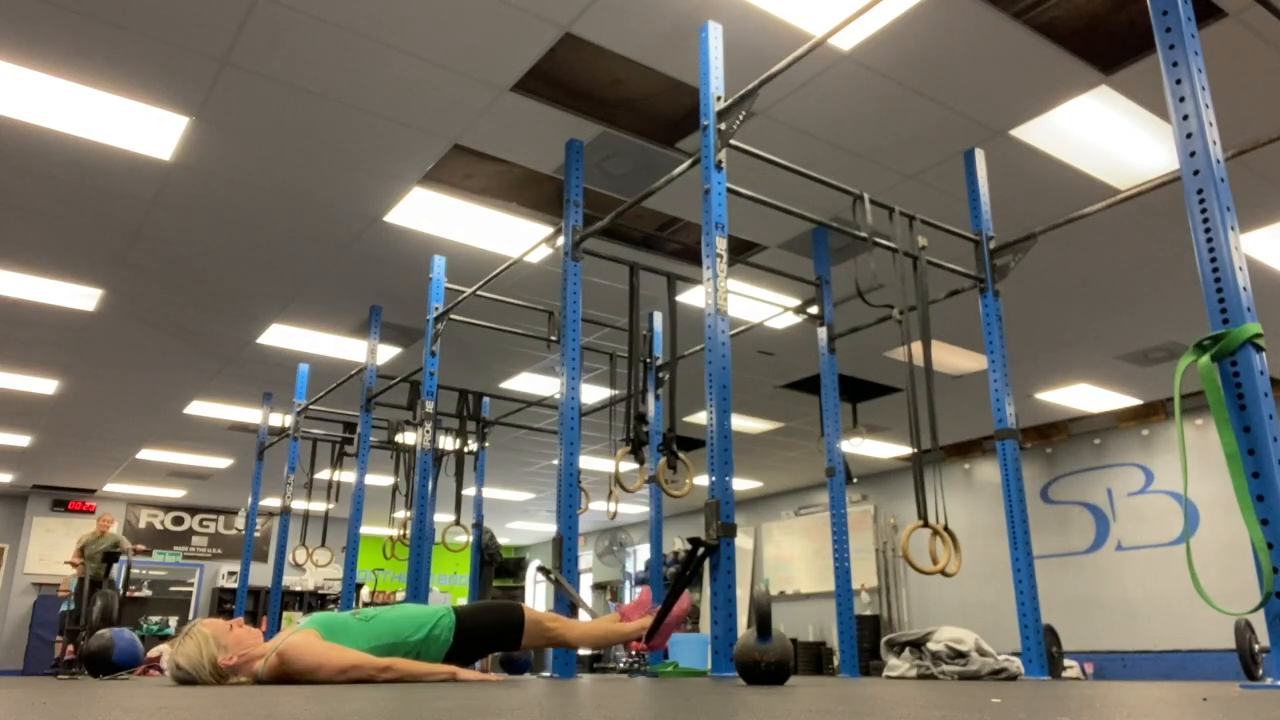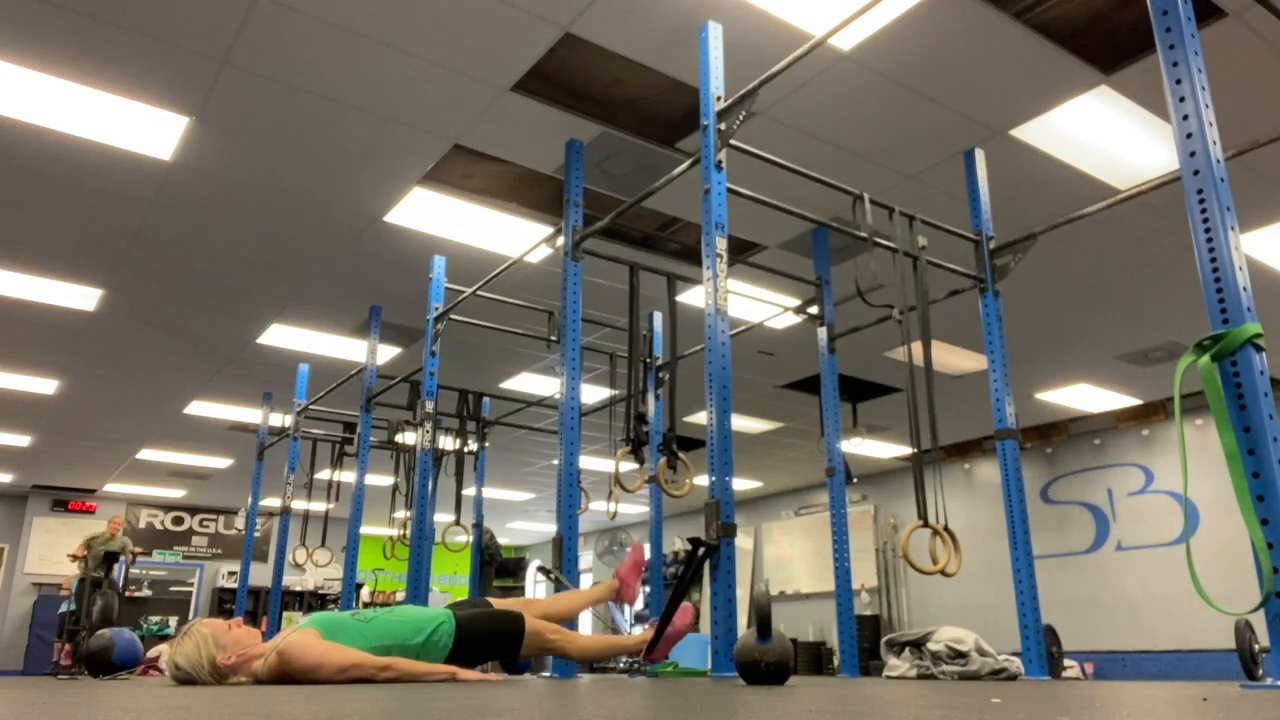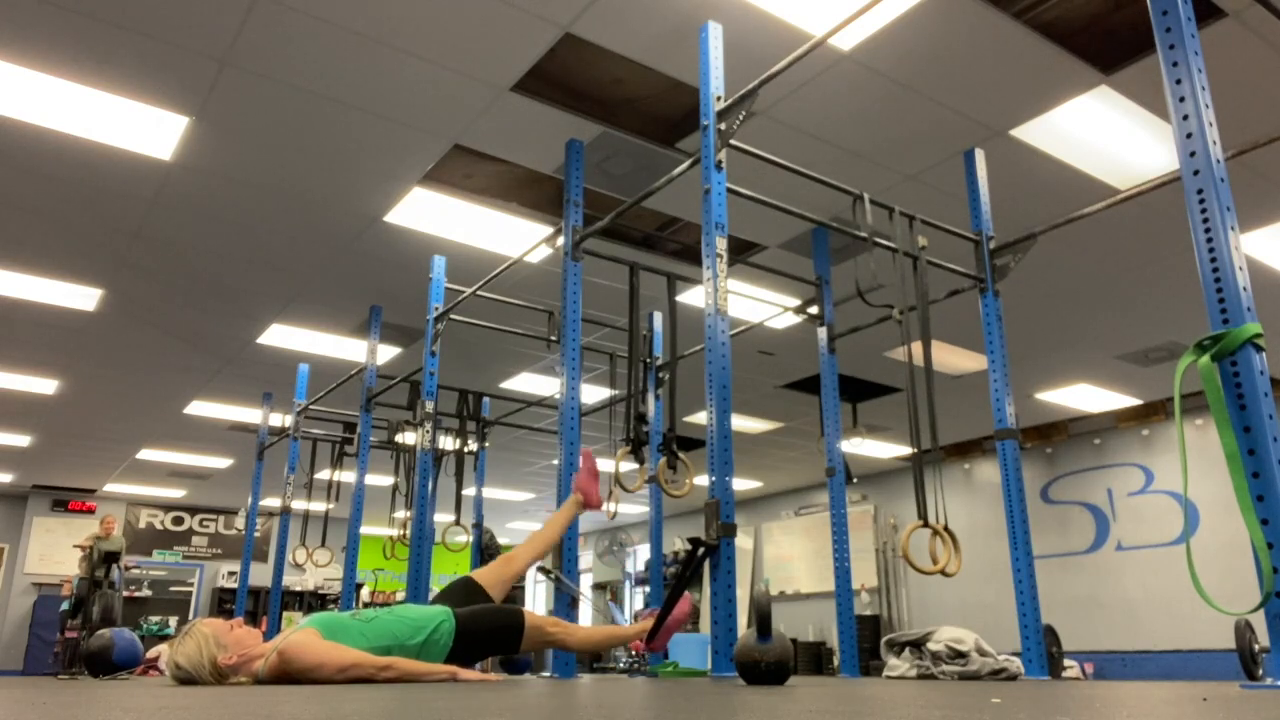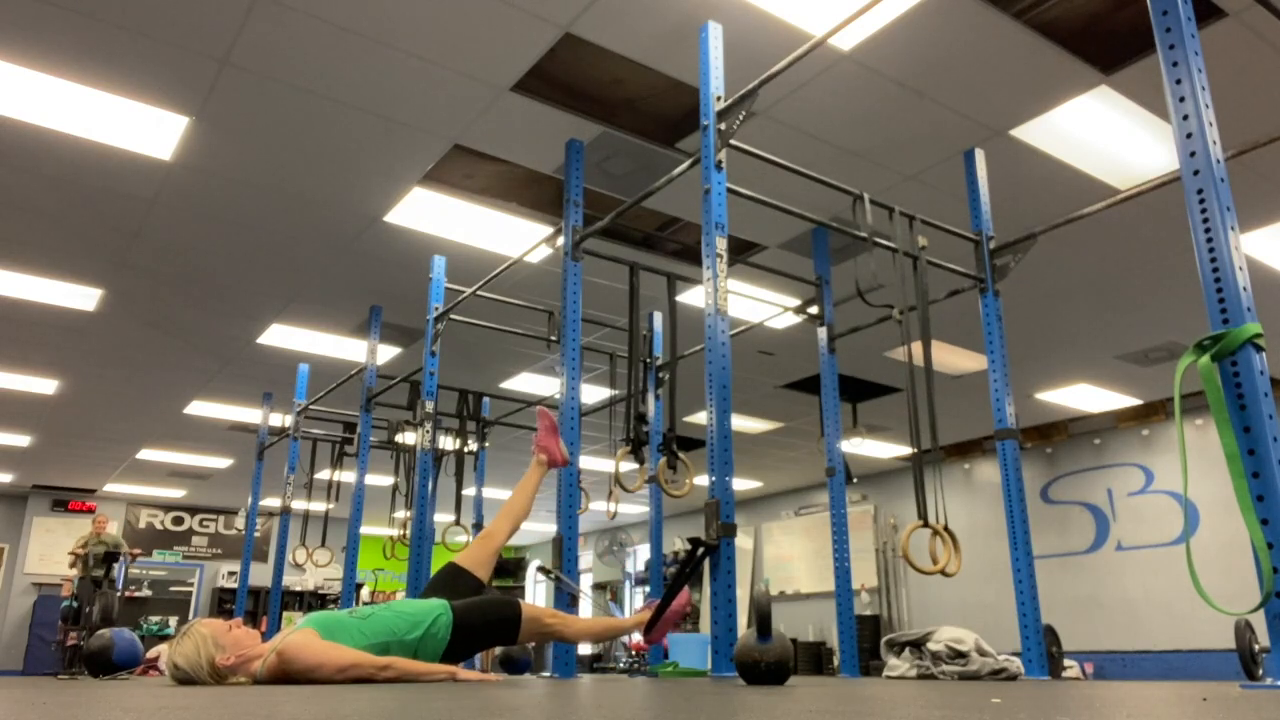
dt=0.3s
person 1, frame 1
left shoulder: (276, 651)
right shoulder: (289, 658)
right elbow: (380, 668)
right wrist: (456, 673)
left hip: (435, 623)
right hip: (442, 634)
left knee: (542, 628)
right knee: (547, 625)
left ankle: (624, 622)
right ankle: (644, 629)
person 1, frame 2
left shoulder: (280, 644)
right shoulder: (288, 656)
right elbow: (380, 667)
right wrist: (456, 672)
left hip: (433, 625)
right hip: (442, 640)
left knee: (525, 607)
right knee: (549, 634)
left ankle: (616, 585)
right ankle: (647, 640)
person 1, frame 3
left shoulder: (280, 650)
right shoulder: (292, 656)
right elbow: (382, 667)
right wrist: (457, 673)
left hip: (431, 617)
right hip: (444, 637)
left knee: (512, 563)
right knee: (552, 629)
left ankle: (580, 498)
right ankle: (647, 630)
person 1, frame 4
left shoulder: (275, 651)
right shoulder: (289, 657)
right elbow: (382, 668)
right wrist: (458, 674)
left hip: (424, 613)
right hip: (441, 631)
left knee: (492, 538)
right knee: (549, 620)
left ankle: (543, 459)
right ankle: (644, 621)
